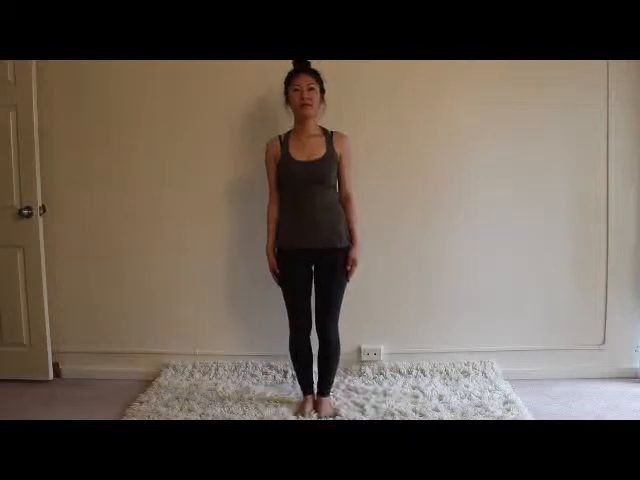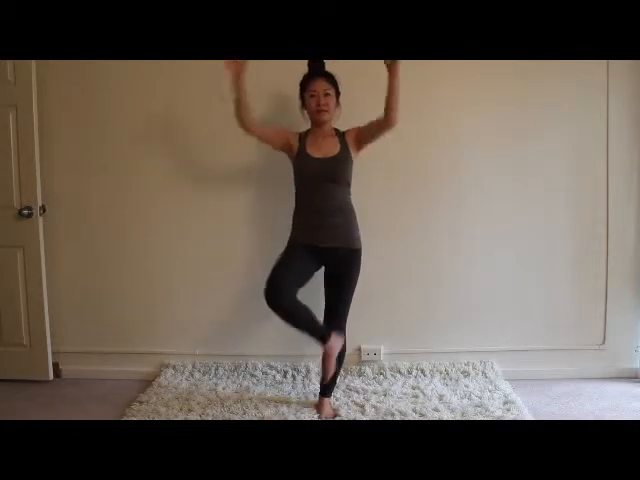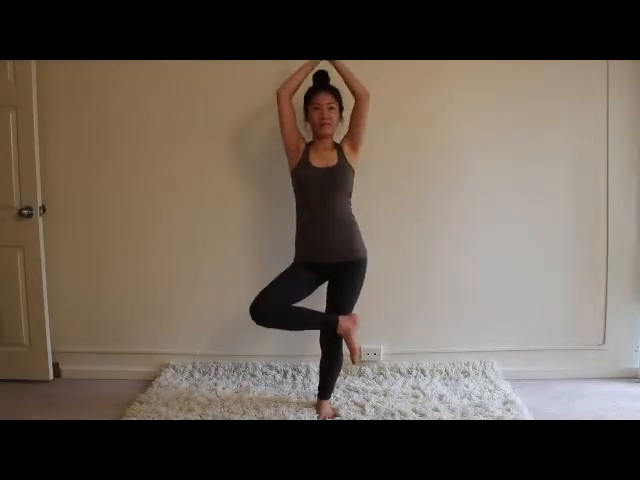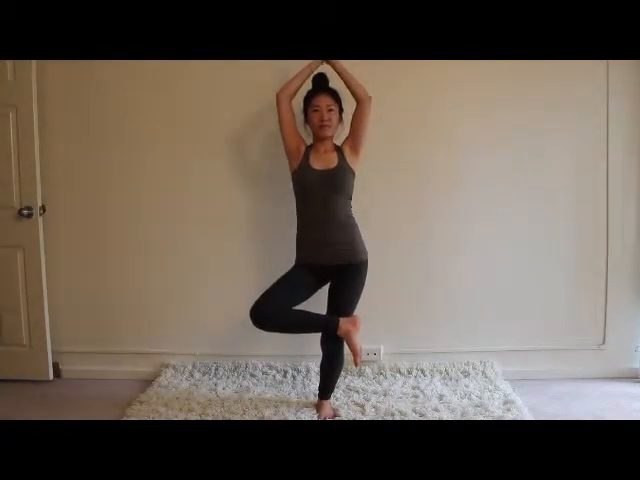
dt=0.7s
person 1, frame 1
left shoulder: (339, 142)
right shoulder: (276, 147)
left elbow: (346, 195)
right elbow: (275, 200)
left wrist: (355, 243)
right wrist: (270, 247)
left hip: (333, 245)
right hip: (292, 248)
left knee: (328, 326)
right knee: (299, 327)
left ankle: (324, 394)
right ankle: (306, 394)
person 1, frame 2
left shoulder: (352, 140)
right shoulder: (293, 142)
left elbow: (389, 120)
right elbow: (248, 124)
left wrist: (393, 73)
right wrist: (239, 77)
left hip: (345, 242)
right hip: (304, 241)
left knee: (337, 320)
right knee: (277, 294)
left ankle: (325, 396)
right ankle: (329, 336)
person 1, frame 3
left shoulder: (349, 150)
right shoulder: (298, 151)
left elbow: (363, 97)
right elbow: (283, 95)
left wrist: (334, 62)
right wrist: (313, 63)
left hip: (349, 256)
right hip: (309, 258)
left knee: (330, 338)
right knee: (262, 310)
left ankle: (324, 399)
right ankle: (340, 322)
person 1, frame 4
left shoulder: (349, 153)
right shoulder: (298, 154)
left elbow: (365, 100)
right elbow: (282, 98)
left wrist: (335, 63)
right wrist: (314, 64)
left hip: (350, 258)
right hip: (310, 260)
left knee: (331, 339)
right knee: (262, 314)
left ankle: (324, 399)
right ankle: (342, 324)
